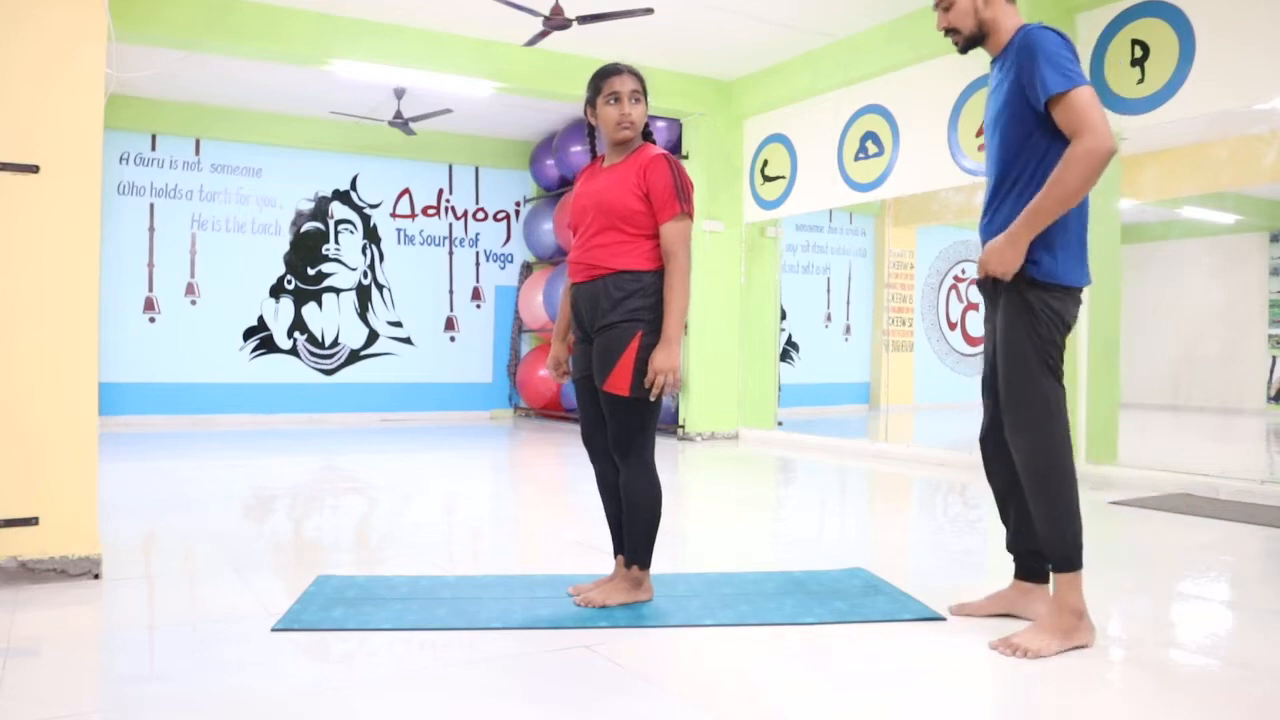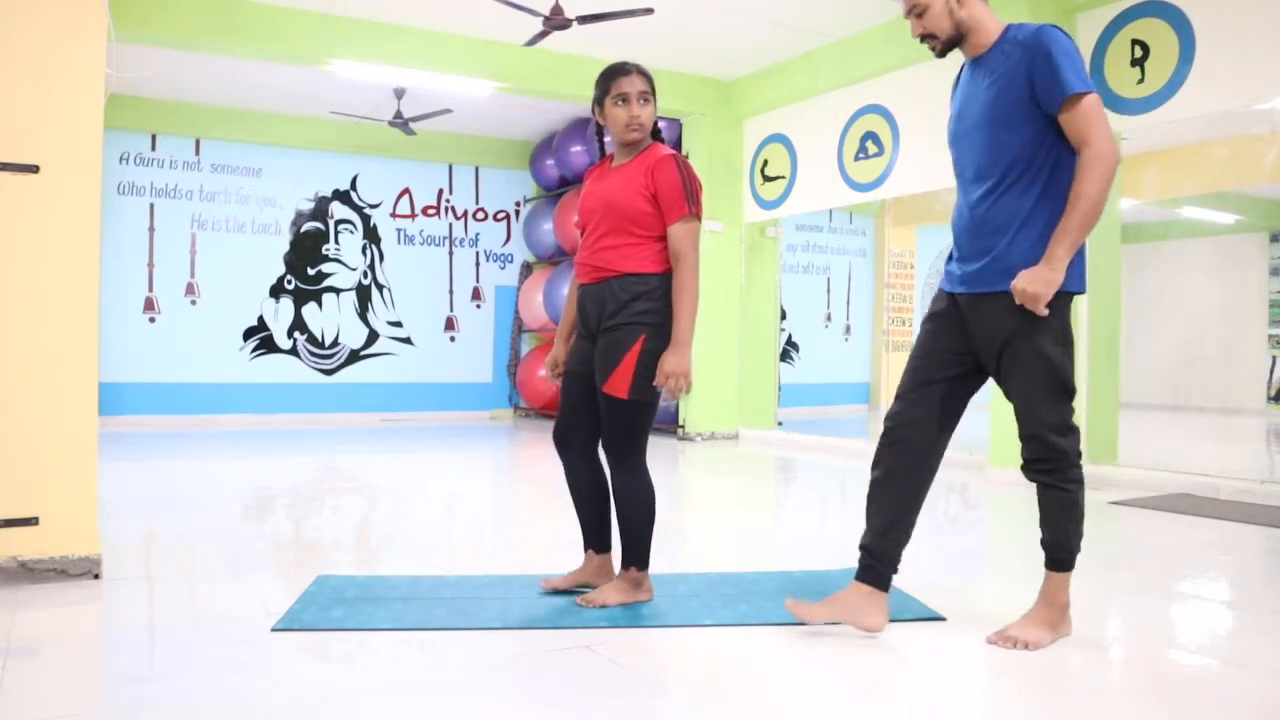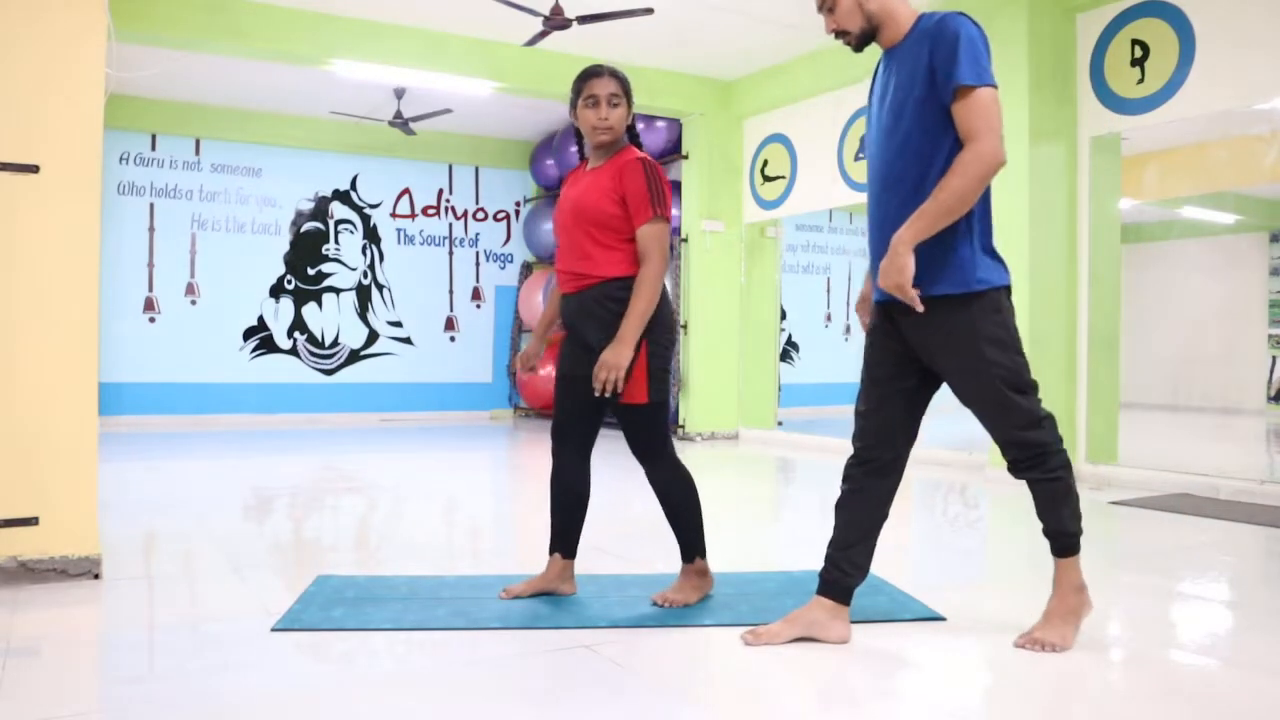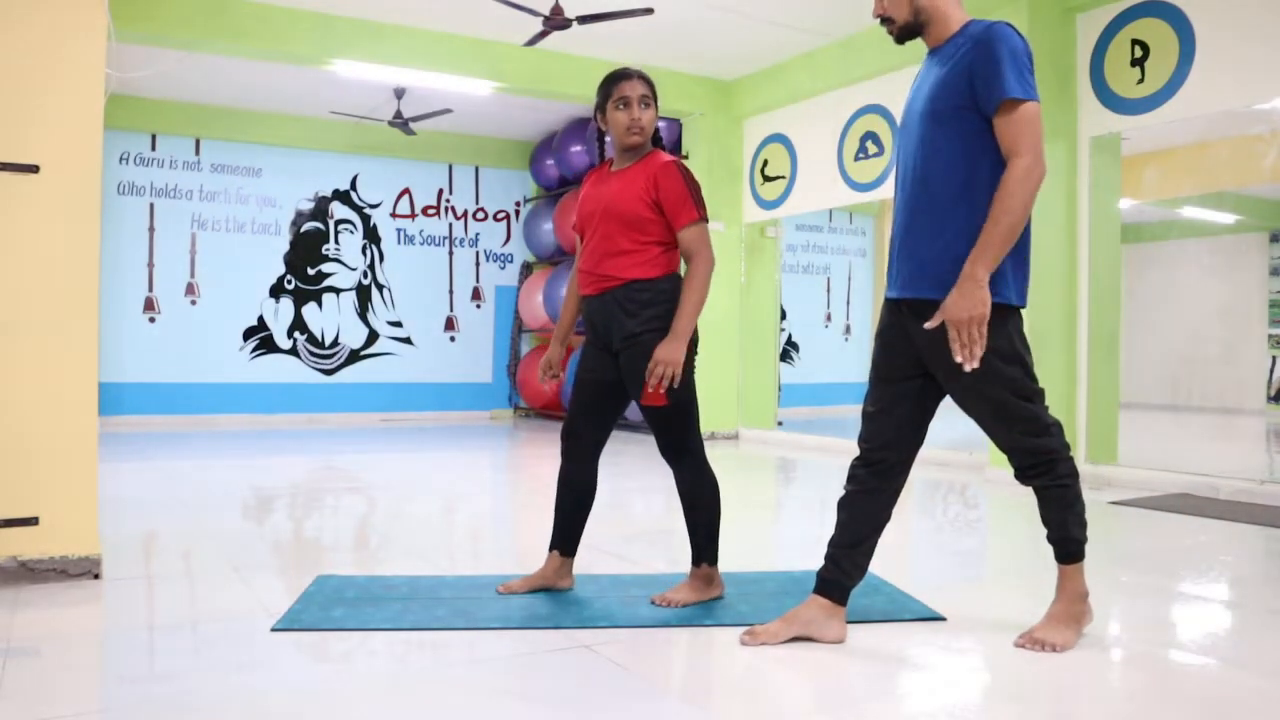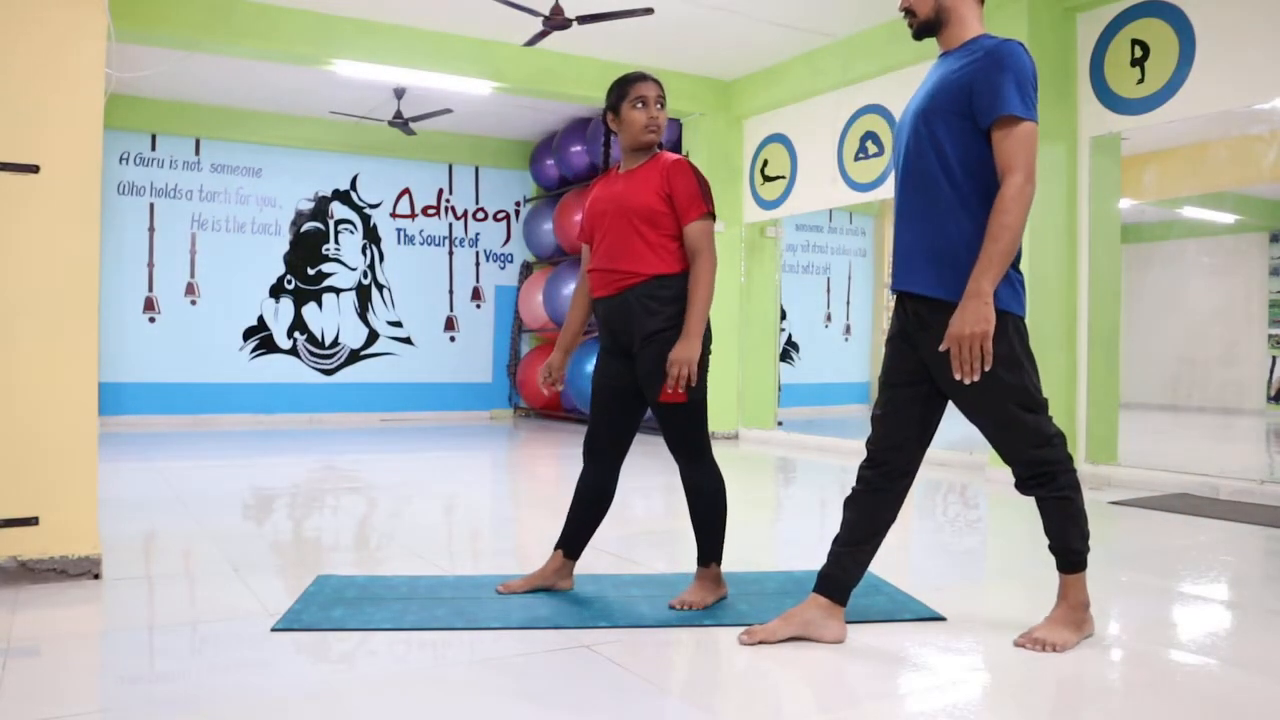
dt=1s
person 1, frame 1
right shoulder: (1003, 69)
left elbow: (1096, 142)
left wrist: (1016, 237)
left hip: (1037, 274)
right hip: (1009, 277)
left knee: (1033, 433)
right knee: (1002, 438)
left ankle: (1070, 608)
right ankle: (1031, 584)
person 1, frame 2
right shoulder: (965, 80)
left elbow: (1100, 152)
left wrist: (1053, 263)
left hip: (1025, 293)
right hip: (959, 291)
left knee: (1047, 446)
right knee: (906, 436)
left ankle: (1054, 602)
right ankle: (869, 590)
person 1, frame 3
right shoulder: (884, 69)
left elbow: (985, 150)
left wrist: (905, 243)
right wrist: (875, 275)
left hip: (962, 291)
right hip: (901, 299)
left knee: (1026, 438)
right knee: (872, 452)
left ankle: (1070, 588)
right ankle: (830, 604)
person 1, frame 4
right shoulder: (931, 67)
left elbow: (1027, 163)
left wrist: (974, 278)
left hip: (971, 301)
right hip: (909, 302)
left knee: (1035, 448)
right knee: (878, 456)
left ankle: (1072, 595)
right ankle: (827, 605)
person 1, frame 5
left shoulder: (999, 59)
right shoulder: (939, 74)
left elbow: (1017, 183)
left wrist: (978, 295)
left hip: (972, 307)
right hip: (917, 307)
left knee: (1036, 455)
right knee: (886, 459)
left ankle: (1074, 602)
right ankle: (826, 605)
person 2, frame 1
left shoulder: (659, 166)
right shoulder: (588, 177)
left elbow: (677, 260)
left wrist: (670, 342)
right wrist: (561, 335)
left hip: (634, 313)
right hip: (590, 317)
left knee: (631, 449)
right knee: (600, 447)
left ankle: (637, 579)
right ankle: (621, 567)
person 2, frame 2
left shoulder: (667, 167)
right shoulder: (594, 177)
left elbow: (685, 261)
left wrist: (680, 345)
right wrist: (564, 336)
left hip: (640, 313)
right hip: (594, 317)
left knee: (623, 449)
right knee: (571, 439)
left ankle: (635, 578)
right ankle: (597, 562)
person 2, frame 3
left shoulder: (638, 169)
right shoulder: (573, 180)
left elbow: (654, 263)
left wrist: (625, 343)
right wrist: (541, 334)
left hip: (630, 320)
right hip: (582, 325)
left knee: (651, 449)
right knee: (567, 446)
left ankle: (697, 570)
right ankle: (560, 568)
person 2, frame 4
left shoulder: (667, 172)
right shoulder: (593, 182)
left elbow: (700, 258)
left wrist: (678, 338)
right wrist: (558, 339)
left hip: (651, 319)
right hip: (603, 328)
left knee: (681, 449)
right knee: (578, 442)
left ankle: (706, 575)
right ankle: (558, 565)
person 2, frame 5
left shoulder: (676, 171)
right shoulder: (600, 189)
left elbow: (703, 256)
right elbow: (588, 275)
left wrist: (693, 337)
right wrist: (562, 349)
left hip: (665, 320)
right hip: (616, 330)
left knee: (690, 449)
right knee: (600, 449)
left ankle: (710, 576)
right ankle: (560, 565)
